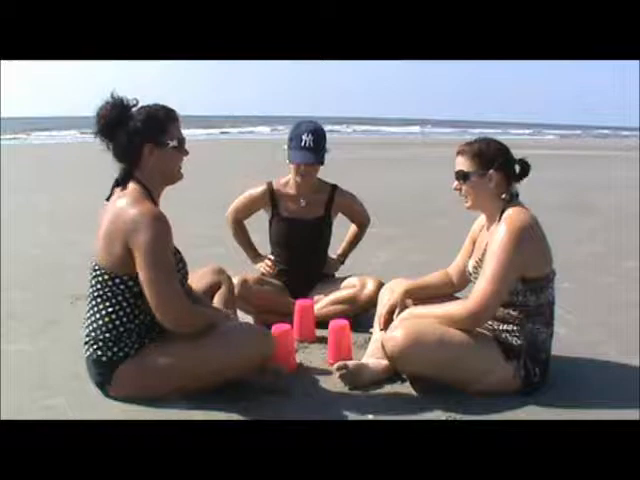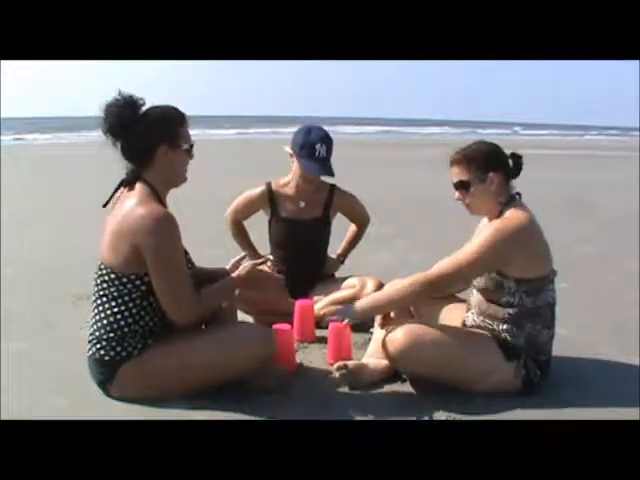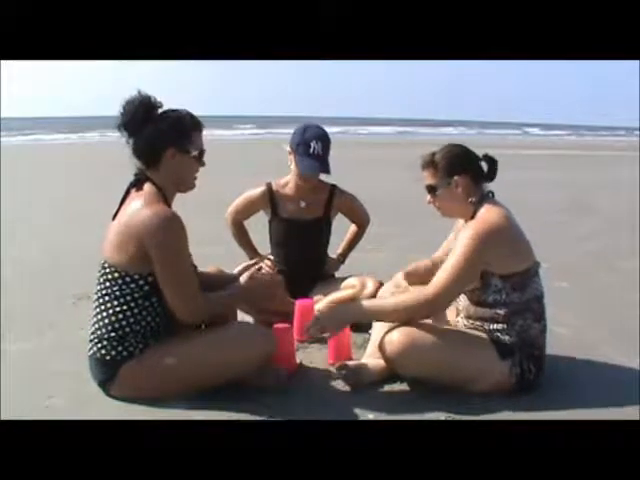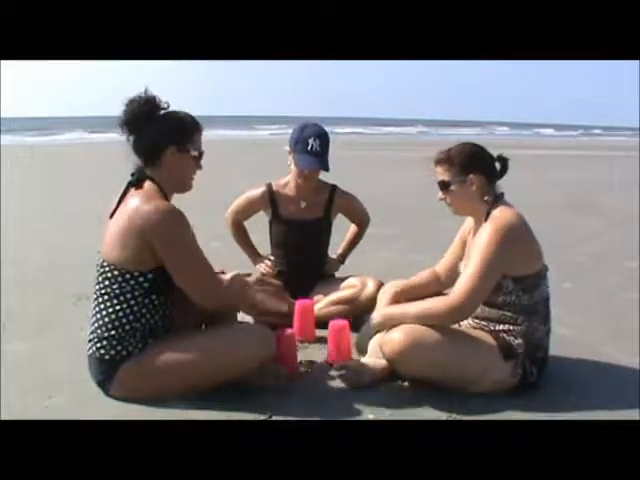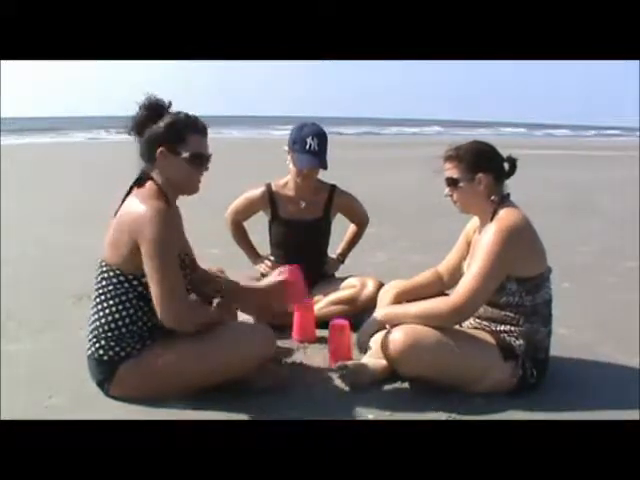
dt=1s
person 1, frame 1
left shoulder: (127, 197)
right shoulder: (145, 218)
left elbow: (170, 284)
right elbow: (174, 316)
left wrist: (216, 315)
right wrist: (222, 319)
left hip: (120, 347)
right hip: (124, 366)
left knee: (217, 276)
right knee: (257, 342)
left ankle: (222, 359)
person 1, frame 2
left shoulder: (132, 197)
right shoulder: (154, 219)
left elbow: (174, 280)
right elbow: (184, 312)
left wrist: (228, 276)
right wrist: (235, 282)
left hip: (122, 348)
right hip: (126, 366)
left knee: (218, 282)
right knee: (259, 342)
left ankle: (224, 358)
person 1, frame 3
left shoulder: (141, 199)
right shoulder: (160, 219)
right elbow: (190, 310)
left wrist: (232, 281)
right wrist: (243, 294)
left hip: (126, 348)
right hip: (127, 367)
left knee: (217, 278)
right knee: (261, 342)
left ankle: (222, 361)
person 1, frame 4
left shoulder: (134, 197)
right shoulder: (161, 214)
right elbow: (207, 295)
left wrist: (225, 284)
right wrist: (249, 298)
left hip: (120, 351)
right hip: (126, 367)
left knee: (220, 283)
right knee: (260, 342)
person 1, frame 5
left shoulder: (149, 202)
right shoulder: (154, 214)
left elbow: (194, 277)
right elbow: (174, 314)
left wrist: (253, 291)
right wrist: (221, 315)
left hip: (130, 347)
right hip: (126, 367)
left knee: (225, 290)
right knee: (260, 341)
person 2, frame 1
left shoulder: (513, 227)
right shoulder: (487, 220)
left elbow: (474, 312)
right elbow: (454, 277)
left wrist: (412, 314)
right wrist: (404, 290)
left hip: (516, 359)
right hip: (488, 330)
left knee: (401, 338)
right knee: (395, 289)
left ankle: (385, 364)
right ankle: (375, 363)
person 2, frame 2
left shoulder: (508, 229)
right shoulder: (495, 219)
left elbow: (433, 283)
right elbow: (448, 279)
left wrist: (356, 308)
right wrist: (397, 297)
left hip: (516, 359)
right hip: (485, 327)
left knee: (402, 340)
right knee: (398, 290)
left ankle: (382, 365)
right ankle: (375, 364)
person 2, frame 3
left shoulder: (484, 228)
right shoulder: (475, 217)
left elbow: (430, 302)
right elbow: (436, 267)
left wrist: (350, 311)
right wrist: (402, 276)
left hip: (509, 356)
right hip: (479, 326)
left knee: (398, 343)
right knee: (391, 294)
left ankle: (378, 364)
right ankle: (373, 364)
person 2, frame 4
left shoulder: (499, 227)
right shoulder: (477, 220)
left elbow: (456, 308)
right elbow: (440, 275)
left wrist: (383, 316)
right wrist: (395, 295)
left hip: (512, 356)
right hip: (482, 326)
left knee: (400, 342)
right knee: (391, 291)
left ankle: (380, 364)
right ankle: (375, 362)
person 2, frame 5
left shoulder: (504, 228)
right shoulder: (481, 222)
left elbow: (457, 309)
right elbow: (443, 275)
left wrist: (384, 315)
right wrist: (395, 295)
left hip: (513, 358)
right hip: (485, 331)
left knee: (401, 341)
right knee: (392, 290)
left ankle: (383, 362)
right ankle: (376, 362)
person 3, frame 1
left shoulder: (336, 198)
right shoulder: (268, 194)
left elbow: (362, 221)
right elbow: (233, 217)
left wrist: (340, 258)
right wrist: (256, 258)
left hip: (320, 286)
right hip: (278, 285)
left knee: (373, 289)
right knee: (236, 287)
left ankle: (284, 317)
right ankle: (331, 311)
person 3, frame 2
left shoulder: (336, 198)
right shoulder: (267, 195)
left elbow: (362, 221)
right elbow: (232, 218)
left wrist: (339, 258)
right wrist: (255, 258)
left hip: (319, 285)
right hip: (278, 285)
left knee: (373, 288)
left ankle: (286, 318)
person 3, frame 3
left shoulder: (336, 198)
right shoulder: (268, 195)
left elbow: (362, 221)
right elbow: (233, 217)
left wrist: (340, 258)
right wrist: (256, 258)
left hip: (320, 285)
left knee: (372, 289)
left ankle: (289, 316)
person 3, frame 4
left shoulder: (336, 198)
right shoulder: (267, 195)
left elbow: (362, 221)
right elbow: (233, 218)
left wrist: (340, 257)
right wrist: (256, 258)
left hip: (320, 285)
right hip: (279, 286)
left knee: (373, 289)
left ankle: (289, 319)
right ankle: (332, 311)
person 3, frame 5
left shoulder: (335, 198)
right shoulder: (267, 195)
left elbow: (361, 221)
right elbow: (233, 218)
left wrist: (340, 257)
right wrist: (256, 258)
left hip: (319, 285)
left knee: (372, 289)
left ankle: (290, 317)
right ankle: (331, 311)
